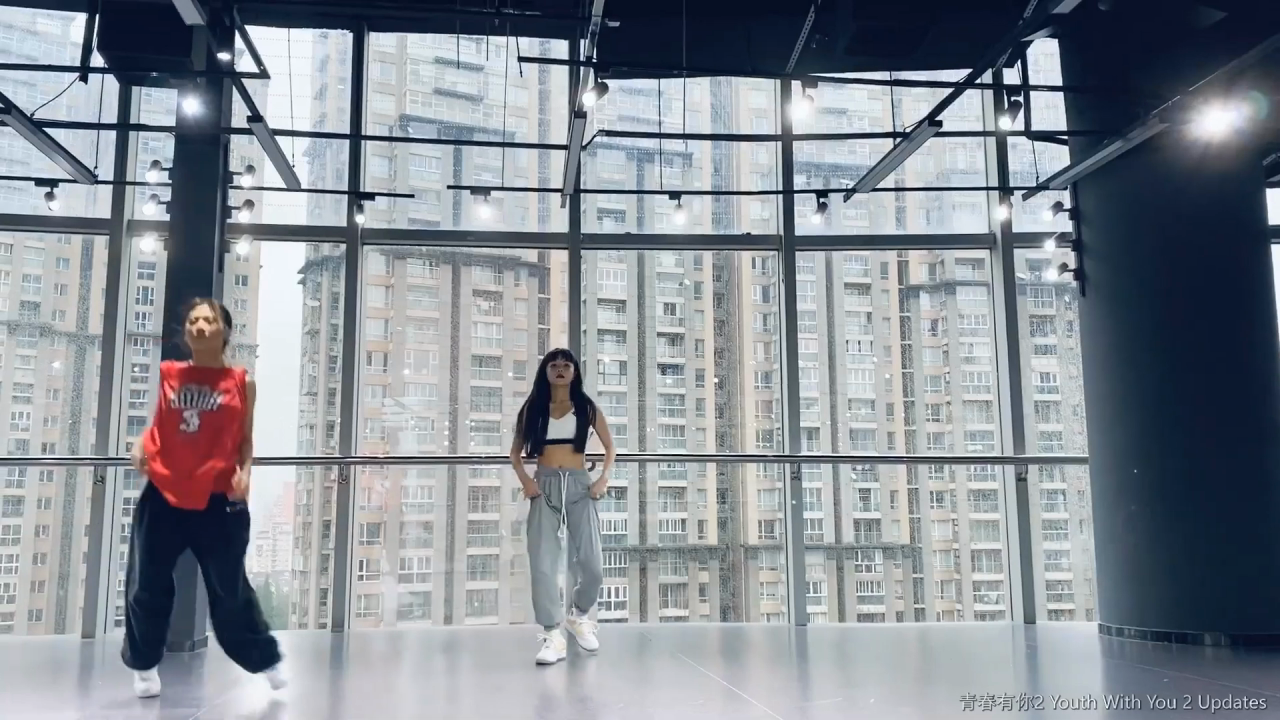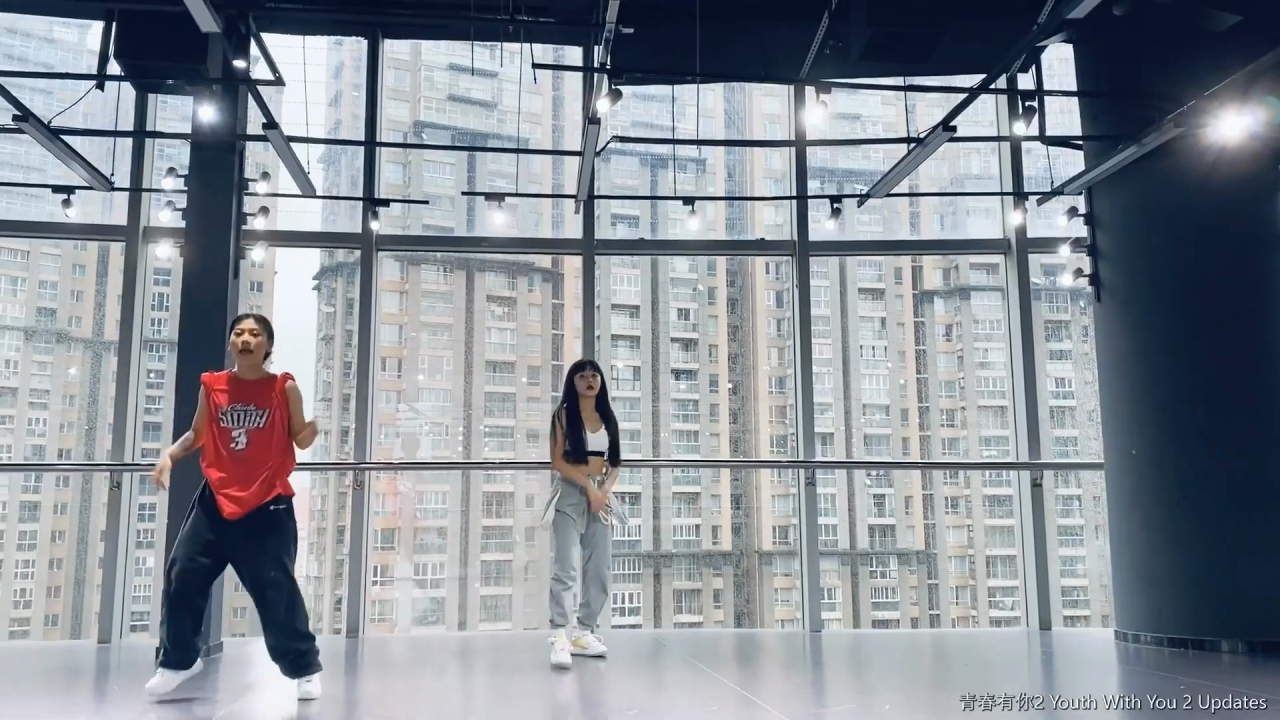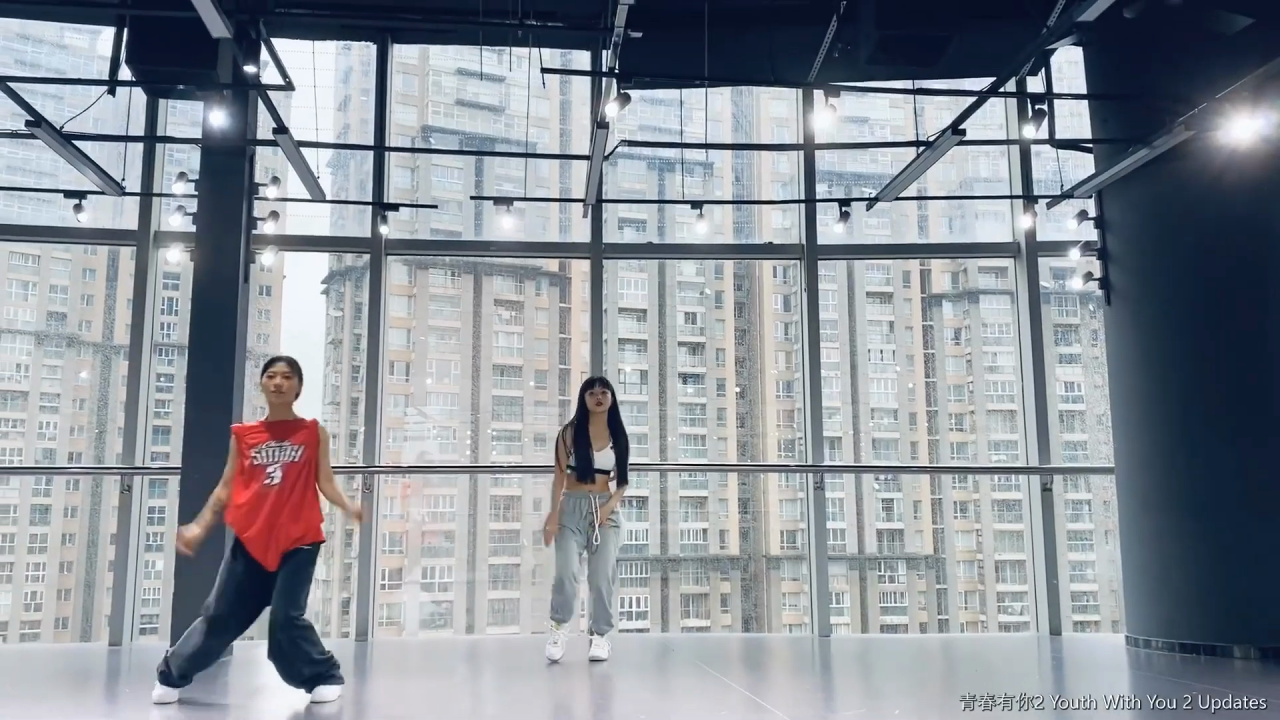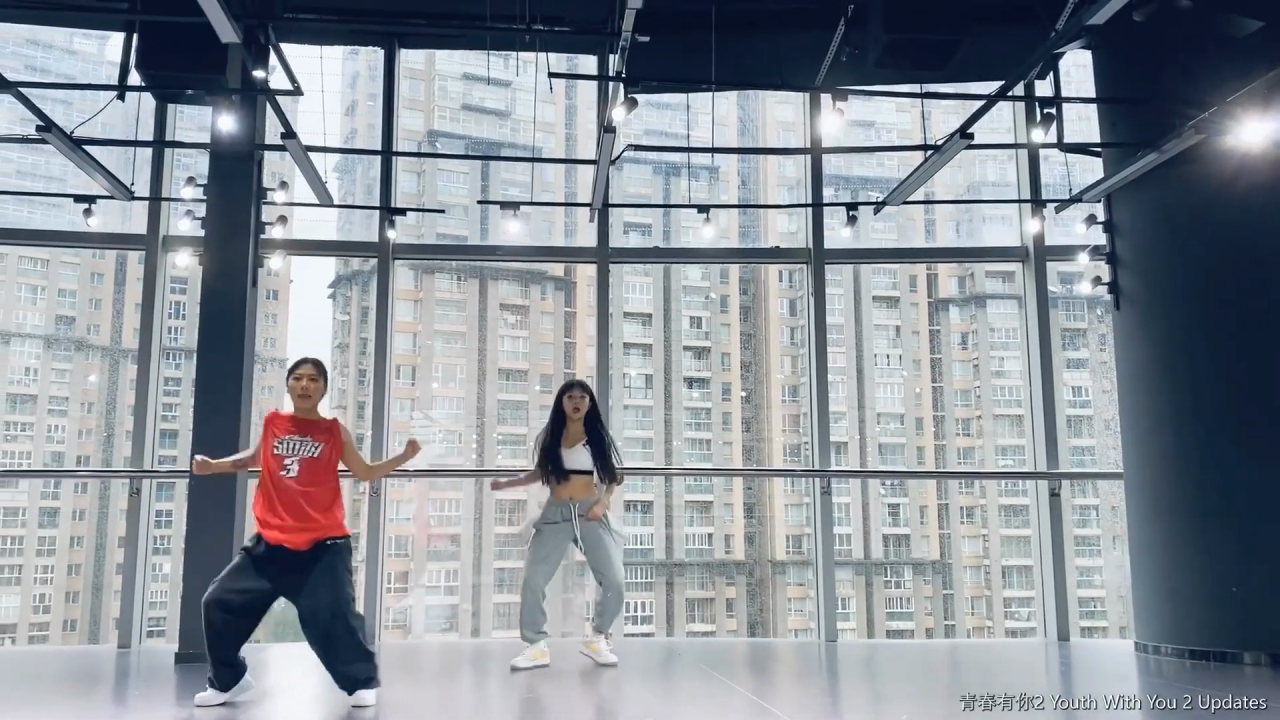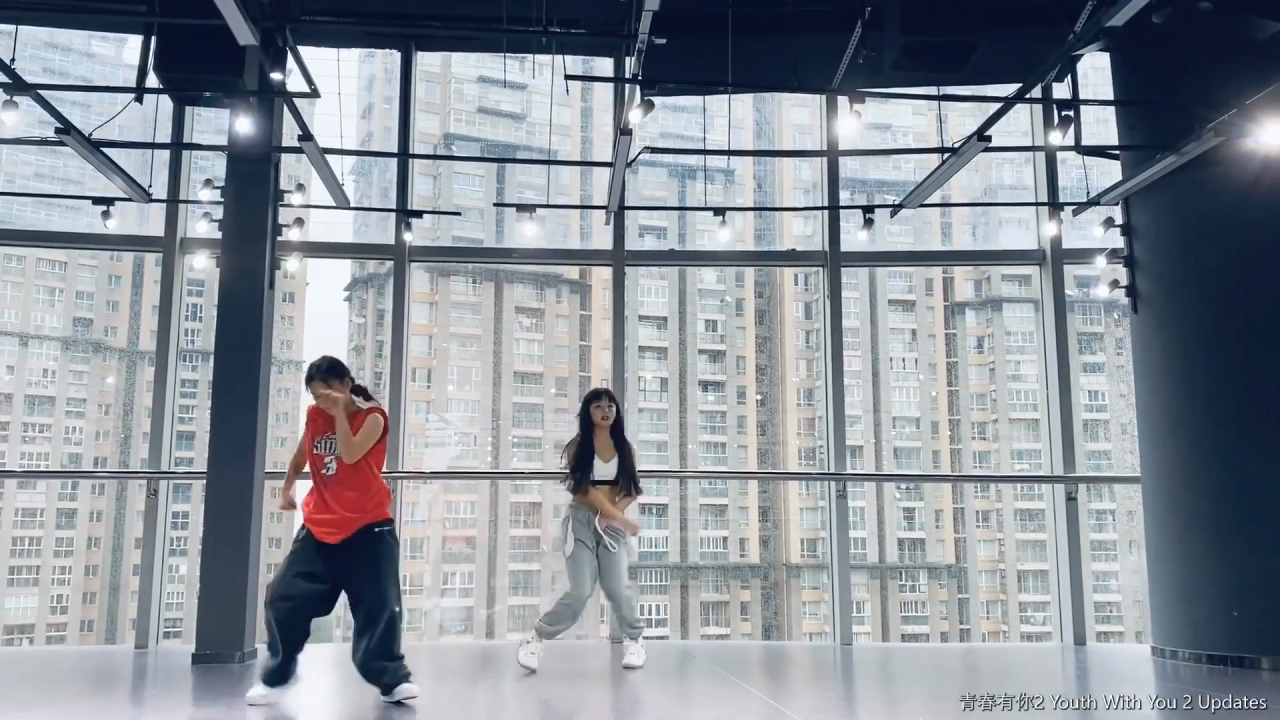
dt=0.4s
person 1, frame 1
left shoulder: (240, 383)
right shoulder: (169, 374)
left elbow: (244, 440)
left wrist: (244, 473)
right wrist: (141, 454)
left hip: (216, 498)
right hip: (163, 493)
left knee: (229, 585)
right knee: (146, 584)
left ankle: (265, 660)
right ankle: (145, 666)
person 1, frame 2
left shoulder: (284, 388)
right shoulder: (211, 386)
left elbow: (303, 441)
right elbow: (197, 435)
left wrist: (310, 429)
right wrist: (168, 457)
left hip: (268, 505)
right hip: (217, 499)
left knee: (275, 586)
right knee: (183, 578)
left ankle: (305, 670)
right ankle: (177, 662)
person 1, frame 3
left shoulder: (314, 432)
right shoulder: (243, 435)
left elbow: (324, 484)
right elbow: (227, 487)
left wrist: (348, 508)
right wrist: (200, 526)
left hip: (298, 541)
right hip: (248, 541)
left knee: (286, 617)
right knee: (222, 618)
left ankle: (324, 678)
right ankle: (172, 676)
person 1, frame 4
left shoulder: (335, 431)
right shoulder: (273, 423)
left elbow: (367, 472)
left wrist: (402, 457)
right wrist: (215, 466)
left hip: (323, 539)
right hip: (271, 537)
left knee: (333, 611)
right knee: (220, 601)
left ankle: (362, 682)
right ankle: (227, 680)
person 1, frame 5
left shoulder: (373, 418)
right shoulder: (317, 414)
left elbow: (349, 453)
right elbow: (301, 454)
left wrist: (339, 410)
right wrist: (287, 488)
left hip: (368, 526)
right hip: (320, 528)
left knee: (378, 603)
right knee: (284, 597)
left ankle: (392, 680)
right ankle: (276, 676)
person 2, frame 1
left shoulder: (587, 407)
right shoulder: (534, 407)
left elbow: (609, 446)
right elbow: (516, 451)
left wrist: (604, 479)
right wrist: (523, 477)
left hip: (579, 486)
right hip: (546, 487)
left knee: (591, 563)
right knee: (543, 563)
left ankle: (579, 615)
right ankle: (552, 634)
person 2, frame 2
left shoulder: (607, 418)
right shoulder: (563, 415)
left elbow: (614, 462)
right elbow: (558, 461)
left wrist: (604, 487)
right wrist: (588, 486)
left hip: (599, 499)
right hip: (571, 496)
left knee: (600, 570)
right knee: (568, 566)
left ankle: (585, 632)
right ankle: (560, 637)
person 2, frame 3
left shoulder: (618, 435)
right shoulder: (571, 432)
left elbow: (623, 480)
right elbow: (559, 477)
left wrist: (611, 505)
right wrist: (551, 517)
left hip: (605, 509)
right hip: (573, 507)
left knee: (602, 578)
right knee: (566, 573)
left ankle: (599, 636)
right ankle: (560, 625)
person 2, frame 4
left shoulder: (600, 438)
right shoulder: (550, 436)
left elbow: (613, 478)
left wrist: (603, 504)
right wrist: (508, 484)
left hip: (591, 515)
right hip: (555, 516)
left knee: (614, 580)
right knee: (532, 581)
left ankle: (598, 639)
right ankle: (536, 646)
person 2, frame 5
left shoulder: (624, 447)
right shoulder: (577, 446)
left elbow: (631, 490)
right elbow: (586, 488)
left wrist: (615, 516)
right wrist: (619, 516)
left hip: (610, 525)
right hip: (579, 522)
left knee: (618, 589)
right knee: (581, 591)
left ankle: (633, 641)
right ankle: (537, 640)
